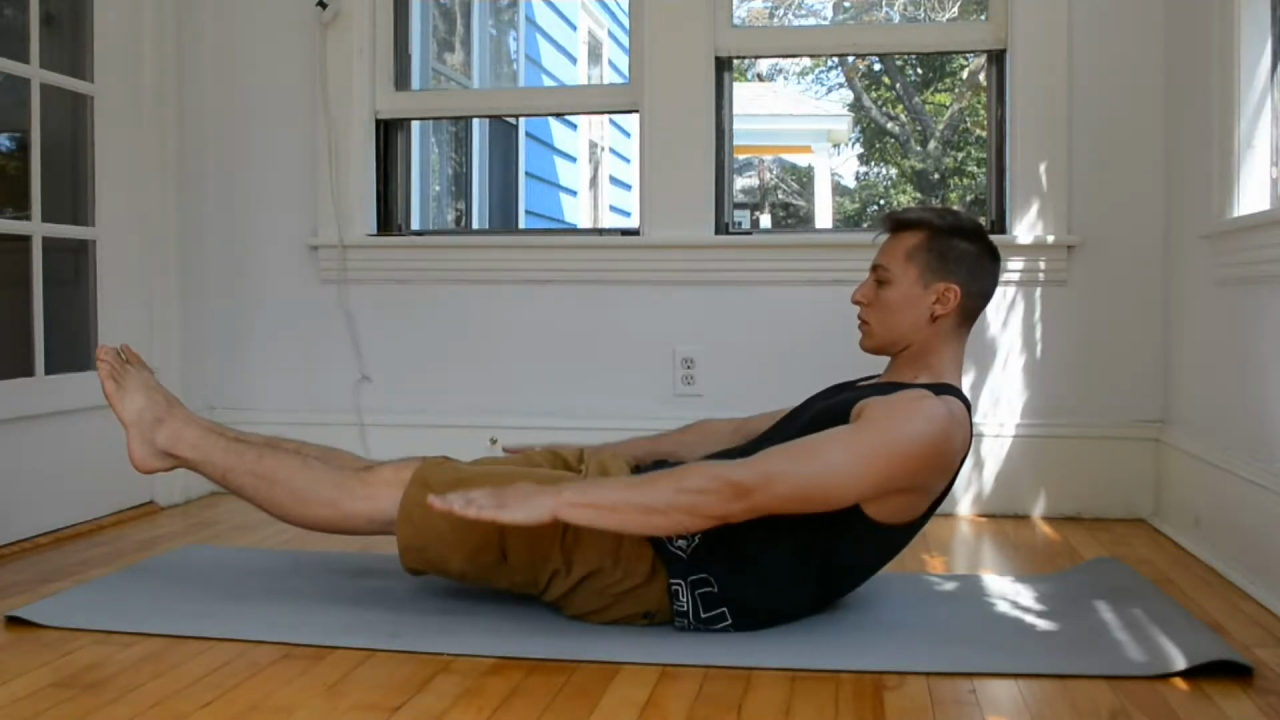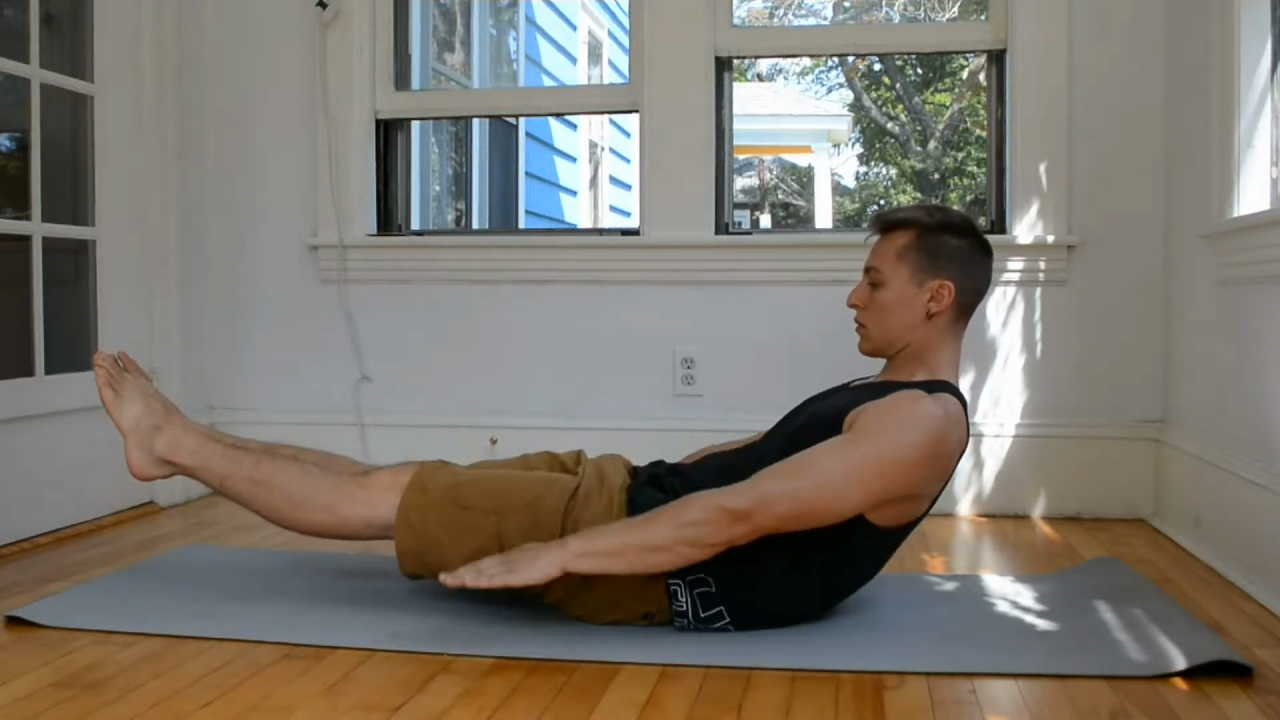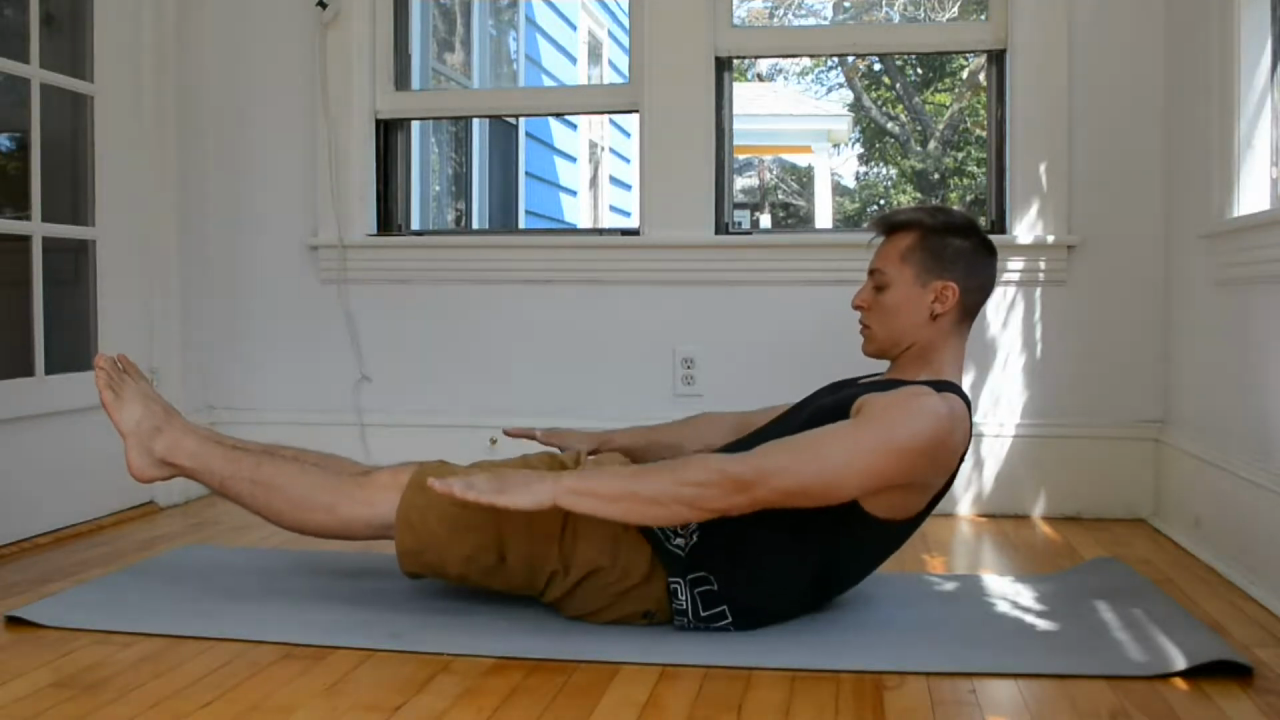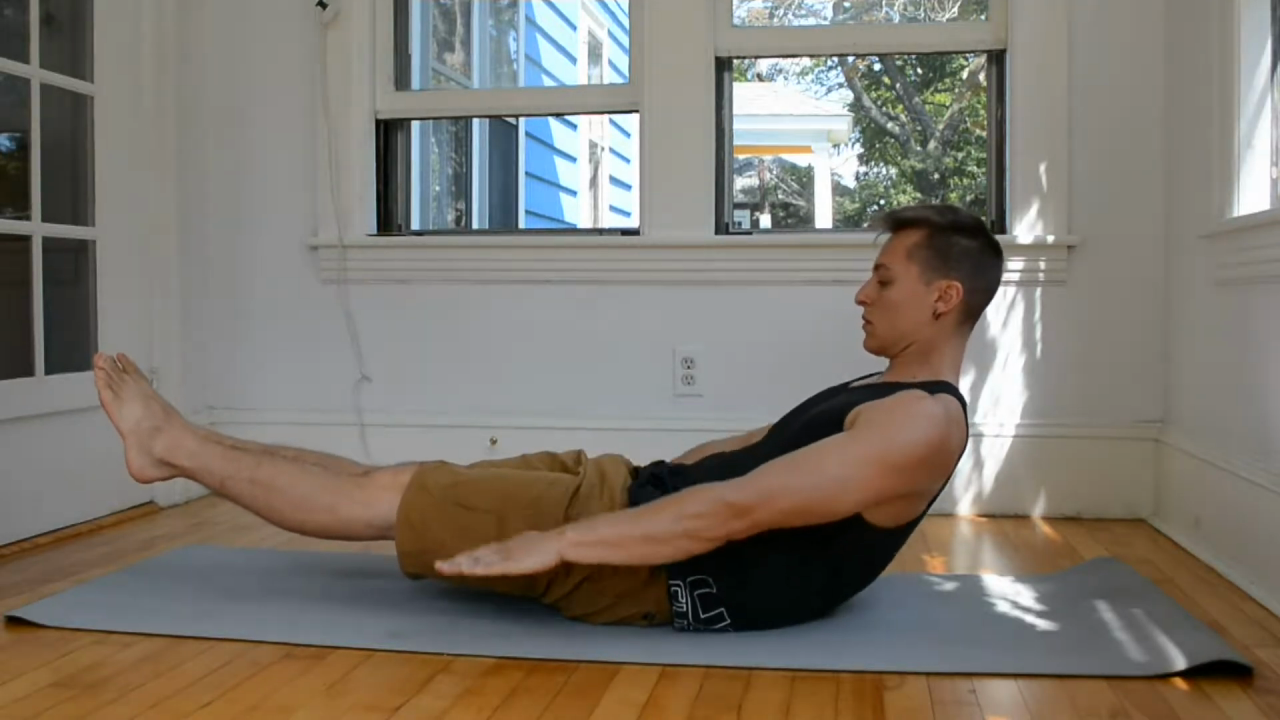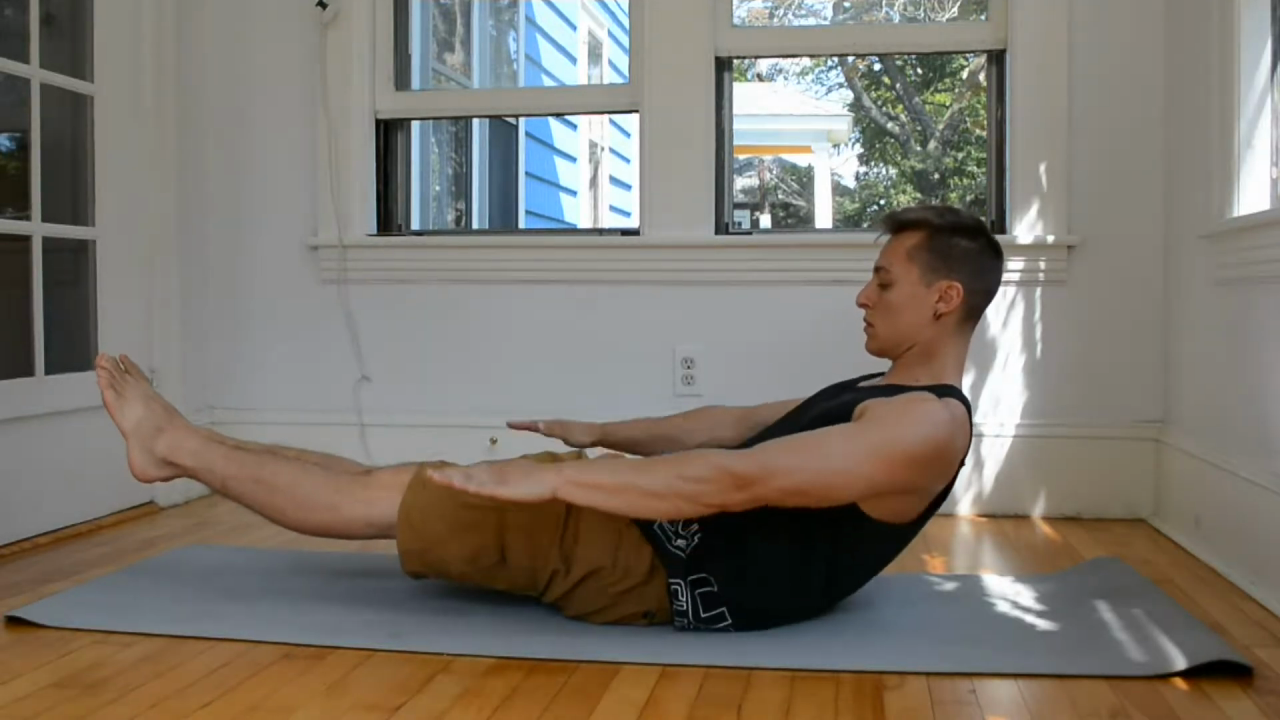
dt=0.5s
person 1, frame 1
left shoulder: (923, 428)
right shoulder: (892, 400)
left elbow: (735, 491)
left wrist: (549, 503)
right wrist: (591, 459)
left hip: (658, 562)
right hip: (640, 500)
left knee: (387, 494)
right knee: (400, 484)
left ankle: (175, 433)
right ankle: (179, 438)
person 1, frame 2
left shoulder: (923, 427)
right shoulder: (891, 397)
left elbow: (737, 516)
left wrist: (555, 552)
right wrist: (588, 468)
left hip: (660, 568)
right hip: (638, 494)
left knee: (383, 497)
right knee: (397, 484)
left ankle: (174, 441)
right ankle: (179, 441)
person 1, frame 3
left shoulder: (923, 422)
right shoulder: (891, 397)
left elbow: (734, 485)
left wrist: (551, 489)
right wrist: (598, 443)
left hip: (662, 561)
right hip: (647, 512)
left knee: (386, 499)
right knee: (395, 488)
left ankle: (175, 444)
right ankle: (179, 447)
person 1, frame 4
left shoulder: (922, 427)
right shoulder: (890, 396)
left elbow: (735, 512)
left wrist: (551, 542)
right wrist: (595, 479)
left hip: (664, 568)
right hip: (638, 499)
left knee: (381, 497)
right knee: (399, 486)
left ankle: (174, 442)
right ankle: (178, 446)
person 1, frame 5
left shoulder: (924, 430)
right shoulder: (892, 396)
left elbow: (733, 483)
right elbow: (736, 426)
left wrist: (551, 480)
right wrist: (602, 434)
left hip: (657, 560)
right hip: (653, 517)
left knee: (385, 498)
right knee: (395, 489)
left ankle: (174, 443)
right ankle: (180, 448)
